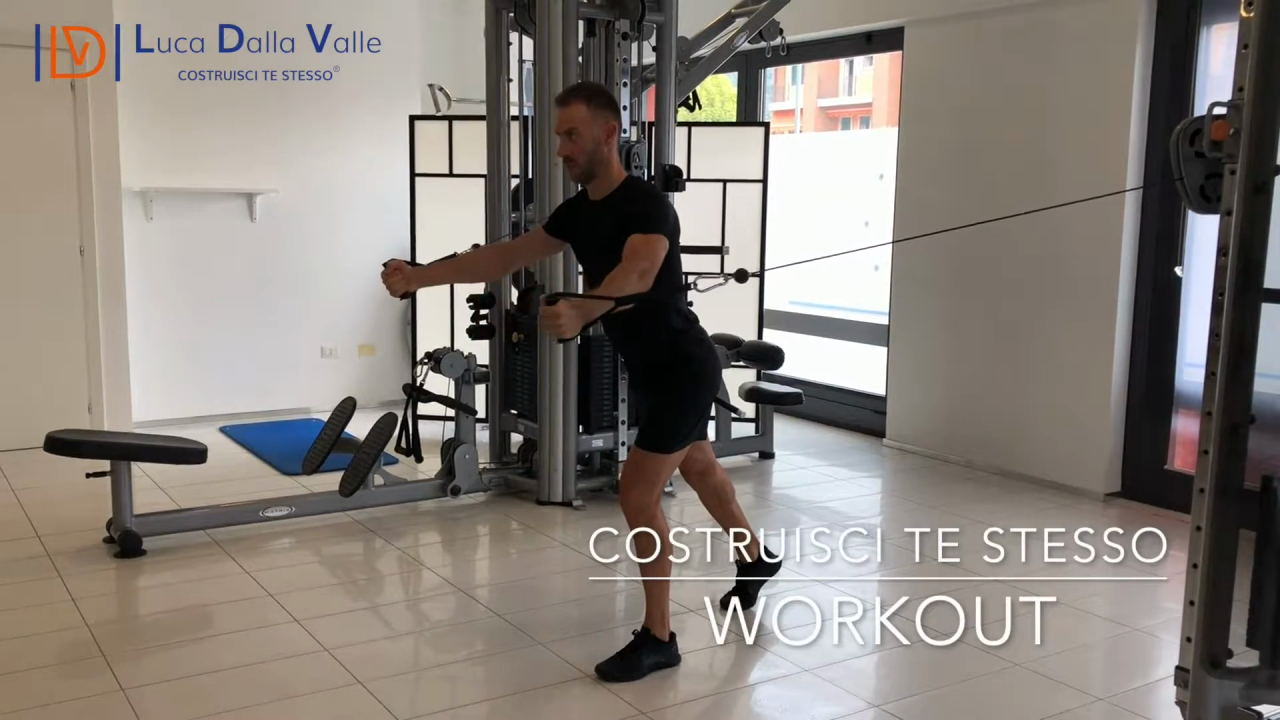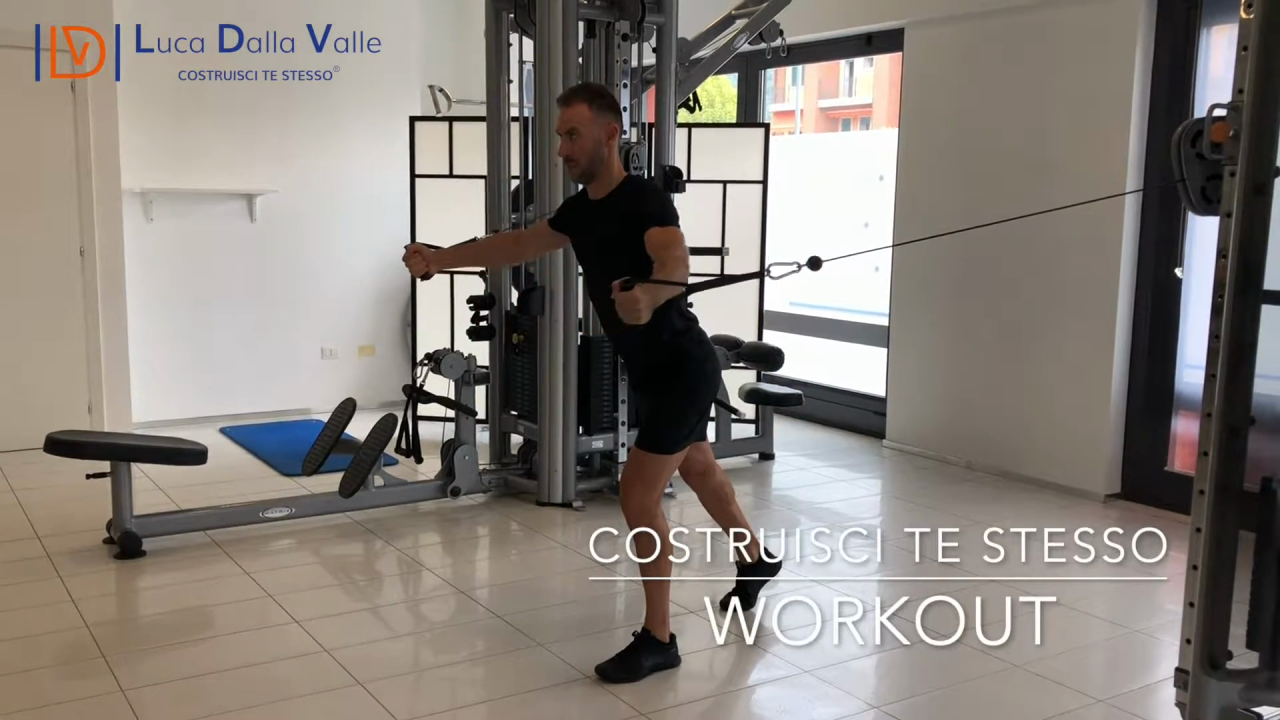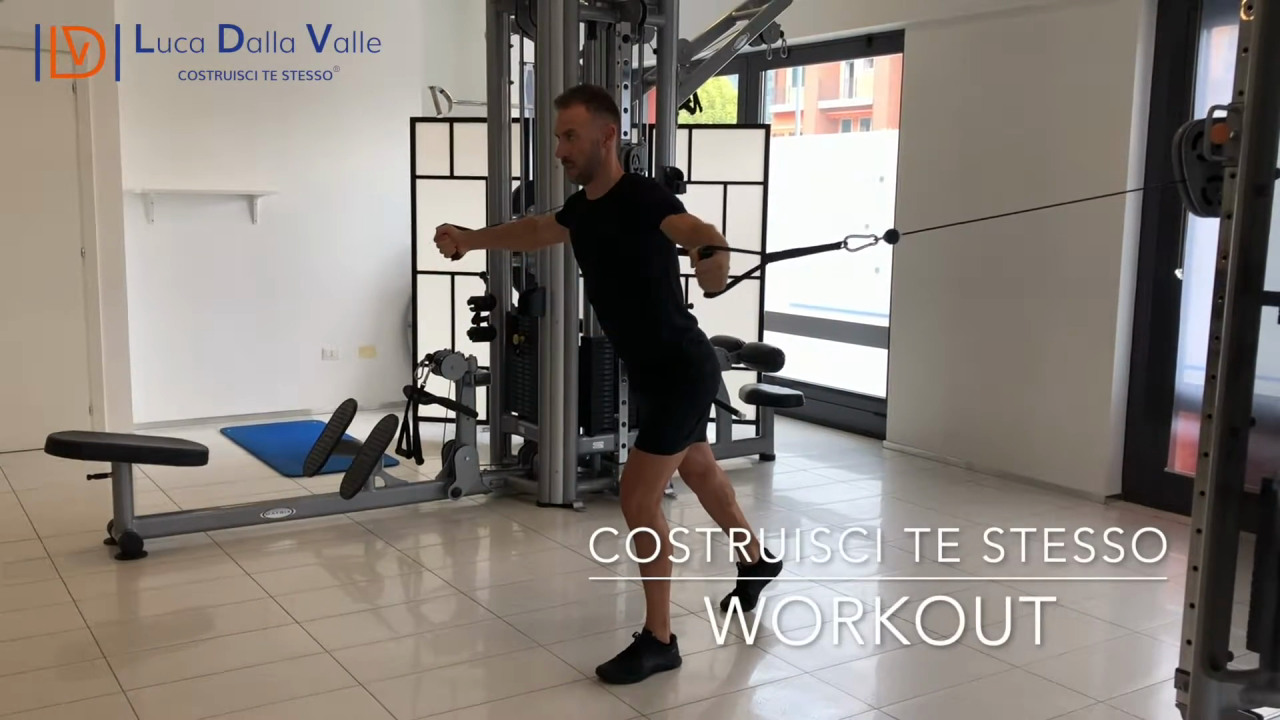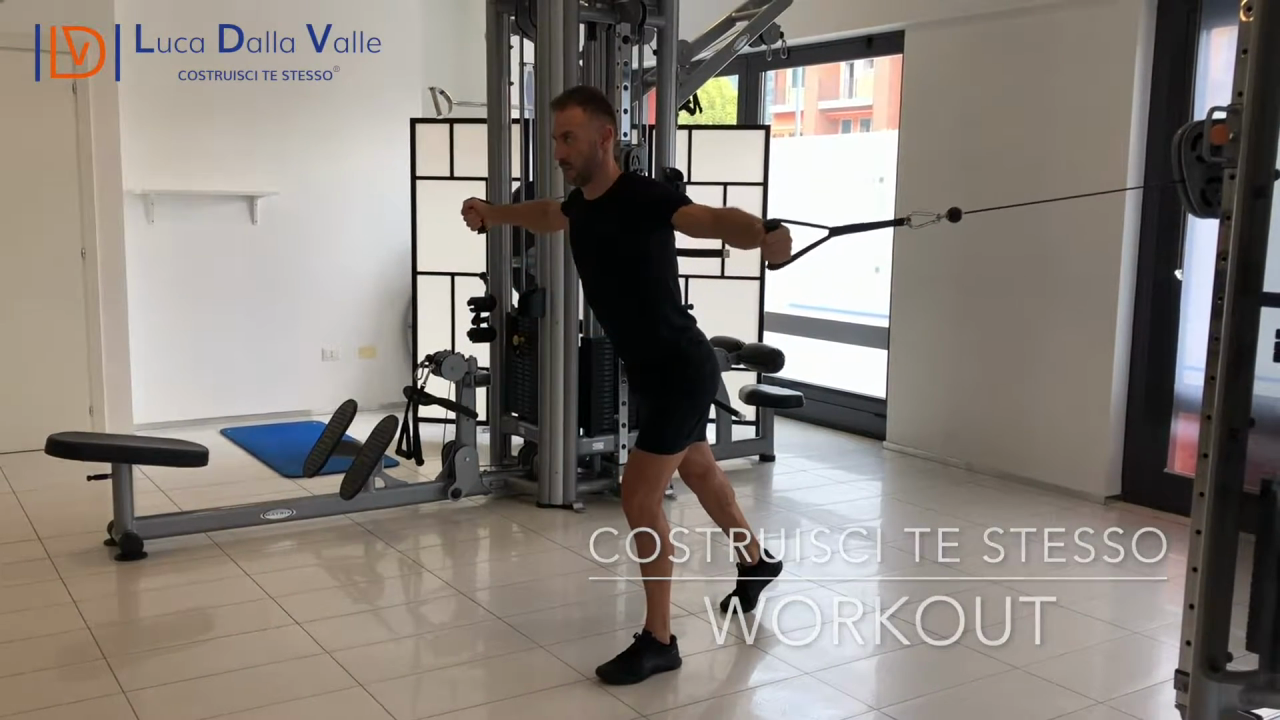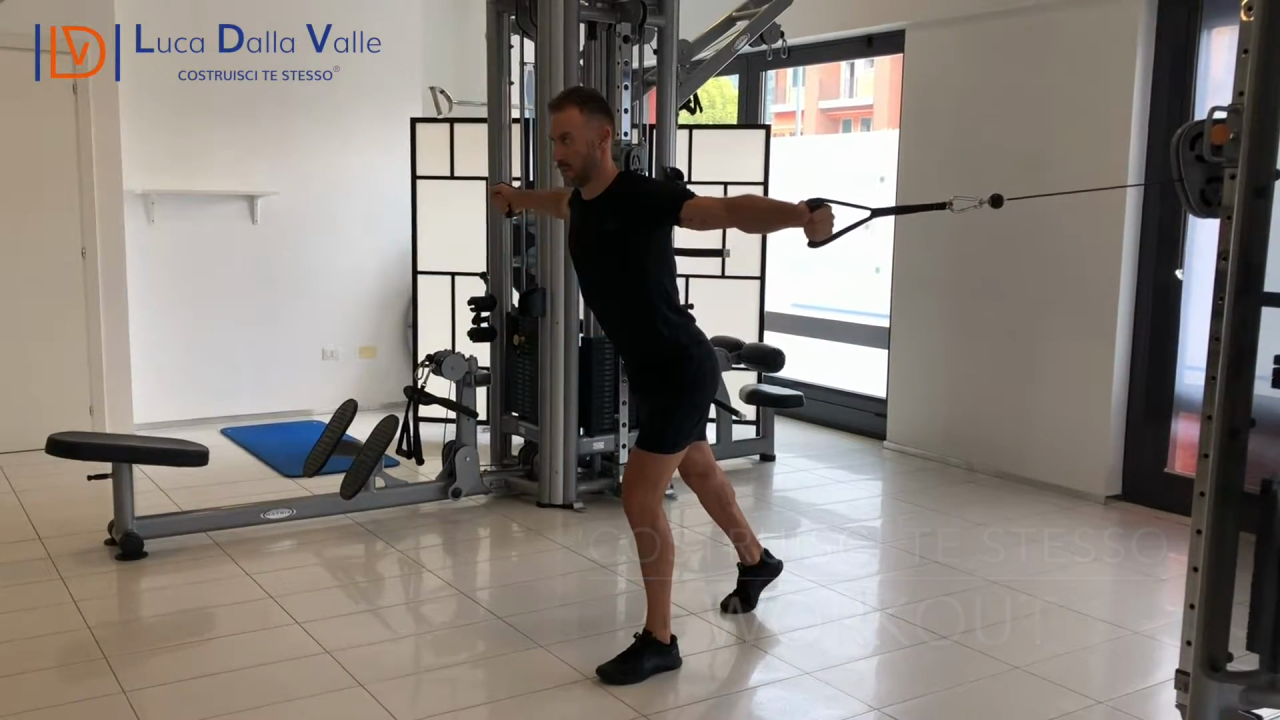
dt=0.4s
person 1, frame 1
left shoulder: (645, 204)
right shoulder: (578, 210)
left elbow: (639, 272)
right elbow: (506, 256)
left wrist: (582, 310)
right wrist: (423, 276)
left hip: (683, 368)
right hip: (651, 369)
left knee: (638, 495)
right knee: (700, 469)
left ankle: (657, 638)
right ankle: (756, 558)
person 1, frame 2
left shoulder: (644, 201)
right shoulder: (581, 207)
left elbow: (674, 258)
right elbow: (519, 245)
left wrist: (650, 292)
right wrist: (442, 259)
left hip: (682, 368)
right hip: (651, 370)
left knee: (638, 496)
right knee: (699, 470)
left ankle: (657, 639)
right ankle: (756, 561)
person 1, frame 3
left shoulder: (641, 199)
right shoulder: (584, 205)
left elbow: (693, 229)
right elbow: (536, 231)
left wrist: (711, 256)
right wrist: (472, 239)
left hip: (681, 369)
right hip: (652, 369)
left knee: (637, 496)
right knee: (699, 471)
left ankle: (658, 639)
right ankle: (756, 561)
person 1, frame 4
left shoulder: (644, 198)
right shoulder: (584, 202)
left elbow: (713, 221)
right elbow: (548, 215)
left wrist: (762, 235)
right wrist: (495, 213)
left hip: (682, 369)
right hip: (651, 369)
left knee: (639, 496)
right knee: (698, 471)
left ankle: (658, 641)
right ankle: (756, 562)
person 1, frame 5
left shoulder: (642, 197)
right shoulder: (585, 200)
left elbow: (730, 210)
left wrist: (799, 214)
right wrist: (517, 198)
left hip: (680, 368)
right hip: (649, 368)
left knee: (640, 496)
right knee: (698, 471)
left ankle: (658, 640)
right ankle: (756, 561)
